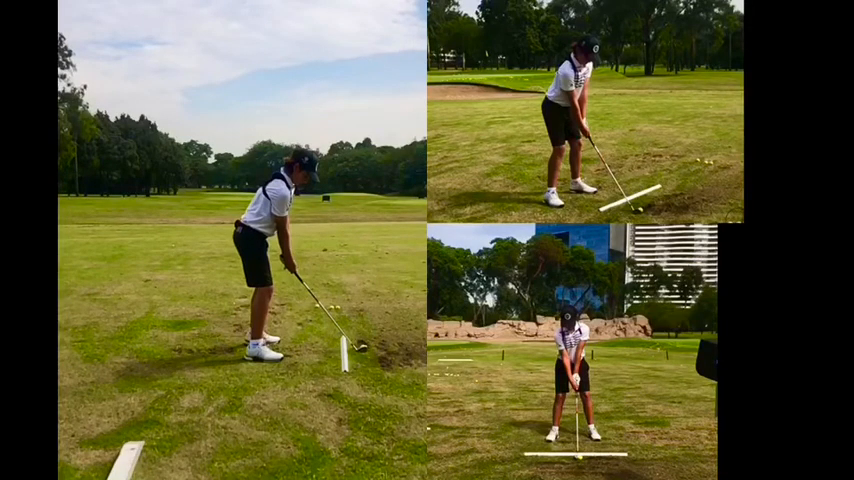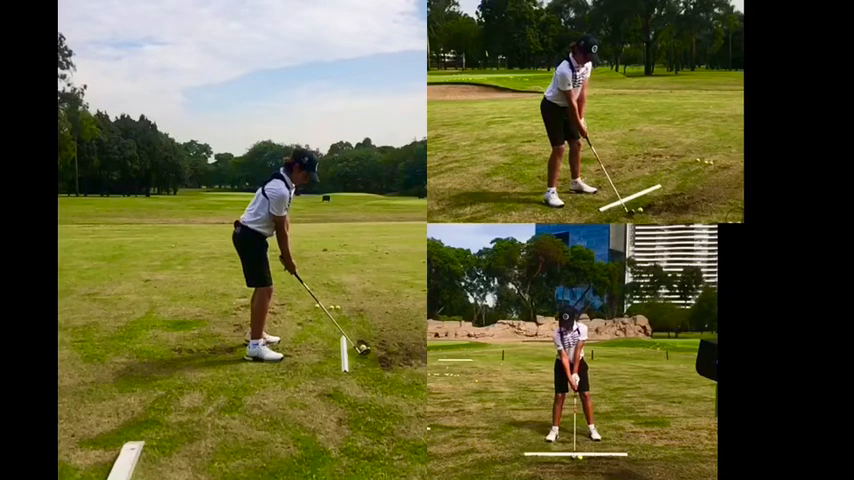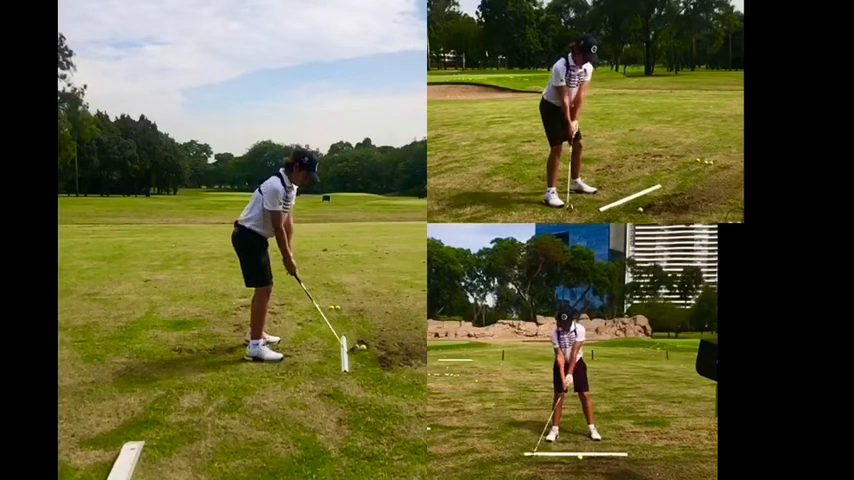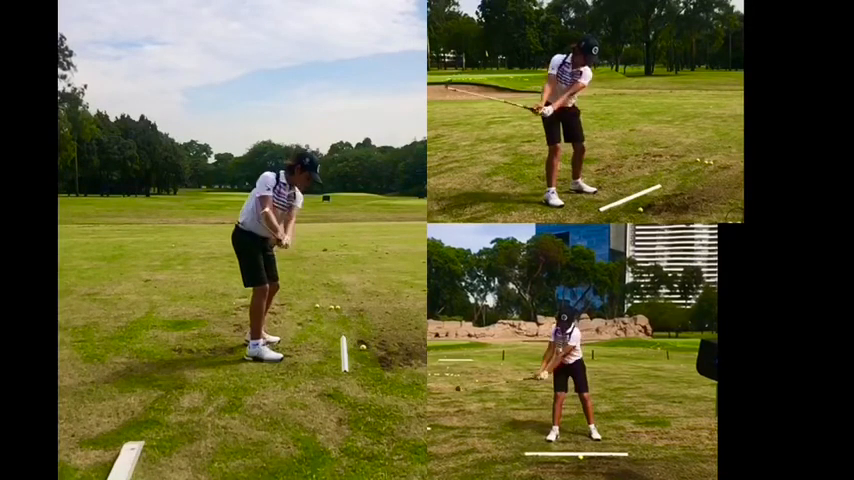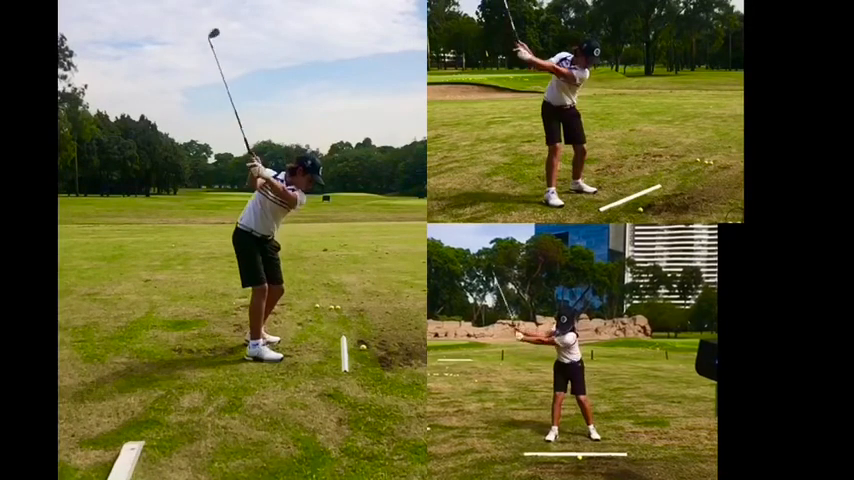
dt=0.2s
person 1, frame 1
left shoulder: (283, 182)
right shoulder: (282, 191)
left elbow: (284, 224)
right elbow: (282, 229)
left wrist: (286, 253)
right wrist: (289, 258)
left hip: (250, 235)
right hip: (251, 237)
left knee: (262, 287)
right knee: (266, 289)
left ankle: (256, 333)
right ankle: (255, 346)
person 1, frame 2
left shoulder: (285, 183)
right shoulder: (280, 191)
left elbow: (285, 222)
right elbow: (280, 229)
left wrist: (287, 254)
right wrist: (288, 258)
left hip: (251, 236)
right hip: (250, 237)
left knee: (262, 287)
right knee: (265, 289)
left ankle: (256, 333)
right ankle: (255, 346)
person 1, frame 3
left shoulder: (290, 187)
right shoulder: (275, 186)
left elbow: (288, 222)
right elbow: (277, 227)
left wrist: (290, 252)
right wrist: (287, 258)
left hip: (256, 238)
right hip: (247, 237)
left knee: (264, 287)
right knee: (264, 289)
left ankle: (255, 333)
right ankle: (255, 346)
person 1, frame 4
left shoulder: (297, 195)
right shoulder: (269, 179)
left elbow: (291, 219)
right elbow: (266, 211)
left wrist: (287, 237)
right wrist: (277, 233)
left hip: (264, 239)
right hip: (246, 237)
left knee: (272, 286)
right knee: (261, 288)
left ankle: (256, 332)
right ankle: (255, 346)
person 1, frame 5
left shoulder: (299, 196)
right shoulder: (271, 175)
left elbow: (281, 193)
right elbow: (254, 184)
left wrist: (264, 175)
right wrist: (257, 172)
left hip: (266, 241)
right hip: (246, 237)
left knee: (277, 289)
right knee: (261, 288)
left ankle: (256, 332)
right ankle: (255, 346)
person 2, frame 1
left shoulder: (588, 65)
right shoulder: (567, 71)
left elbow: (584, 92)
right elbow: (573, 101)
left wrist: (584, 118)
right wrist: (581, 125)
left hip: (567, 108)
right hip: (553, 108)
left knee: (577, 144)
right knee: (559, 148)
left ankle: (576, 182)
right ankle: (551, 191)
person 2, frame 2
left shoulder: (587, 65)
right shoulder: (565, 70)
left elbow: (583, 93)
right elbow: (571, 101)
left wrist: (582, 118)
right wrist: (579, 125)
left hip: (566, 108)
right hip: (552, 108)
left knee: (576, 144)
right knee: (559, 148)
left ankle: (576, 182)
right ankle: (551, 192)
person 2, frame 3
left shoulder: (588, 68)
right shoulder: (560, 67)
left elbow: (580, 95)
right elbow: (563, 98)
left wrist: (575, 121)
right wrist: (568, 123)
left hip: (568, 108)
right hip: (551, 107)
left knee: (577, 144)
right knee: (557, 148)
left ankle: (576, 182)
right ankle: (551, 192)
person 2, frame 4
left shoulder: (587, 73)
right shoulder: (558, 60)
left elbow: (570, 93)
right elbow: (549, 84)
left wrist: (553, 107)
right wrist: (542, 103)
left hip: (569, 109)
right hip: (549, 108)
left knee: (580, 147)
right knee: (555, 147)
left ankle: (576, 182)
right ankle: (550, 192)
person 2, frame 5
left shoulder: (583, 73)
right shoulder: (563, 56)
left elbow: (554, 70)
right elbow: (544, 66)
left wrist: (530, 59)
right wrist: (529, 55)
left hip: (569, 110)
right hip: (550, 108)
left knee: (581, 149)
right knee: (555, 148)
left ankle: (576, 182)
right ankle: (550, 192)
person 3, frame 1
left shoulder: (584, 329)
right shoulder: (559, 334)
left elbow: (579, 351)
right elbow: (565, 356)
left wrist: (576, 373)
right wrist: (570, 378)
left hip: (580, 363)
right hip: (563, 365)
left knee: (586, 395)
right knee: (560, 396)
left ankle: (592, 428)
right ankle: (555, 429)
person 3, frame 2
left shoulder: (582, 328)
right shoulder: (557, 334)
left elbow: (578, 352)
right elbow: (564, 357)
left wrist: (575, 373)
right wrist: (569, 378)
left hip: (579, 364)
right hip: (562, 365)
left knee: (585, 395)
right knee: (559, 396)
left ankle: (592, 428)
right ankle: (555, 429)
person 3, frame 3
left shoulder: (580, 330)
right shoulder: (555, 333)
left elbow: (574, 353)
right elbow: (559, 356)
left wrist: (570, 374)
right wrist: (563, 377)
left hip: (577, 364)
right hip: (561, 365)
left knee: (584, 395)
right knee: (558, 396)
left ankle: (592, 428)
right ankle: (555, 429)
person 3, frame 4
left shoulder: (575, 333)
right shoulder: (556, 330)
left elbow: (562, 355)
right elbow: (550, 351)
left wrist: (548, 371)
right wrist: (542, 369)
left hip: (576, 364)
right hip: (558, 365)
left knee: (584, 396)
right knee: (559, 397)
left ankle: (592, 428)
right ankle: (555, 429)
person 3, frame 5
left shoulder: (570, 337)
right shoulder: (560, 327)
left elbow: (546, 341)
right elbow: (545, 335)
left wrist: (524, 339)
right wrist: (525, 334)
left hip: (574, 366)
right hip: (560, 365)
left knee: (581, 398)
right knee: (558, 397)
left ankle: (591, 428)
right ankle: (554, 430)
